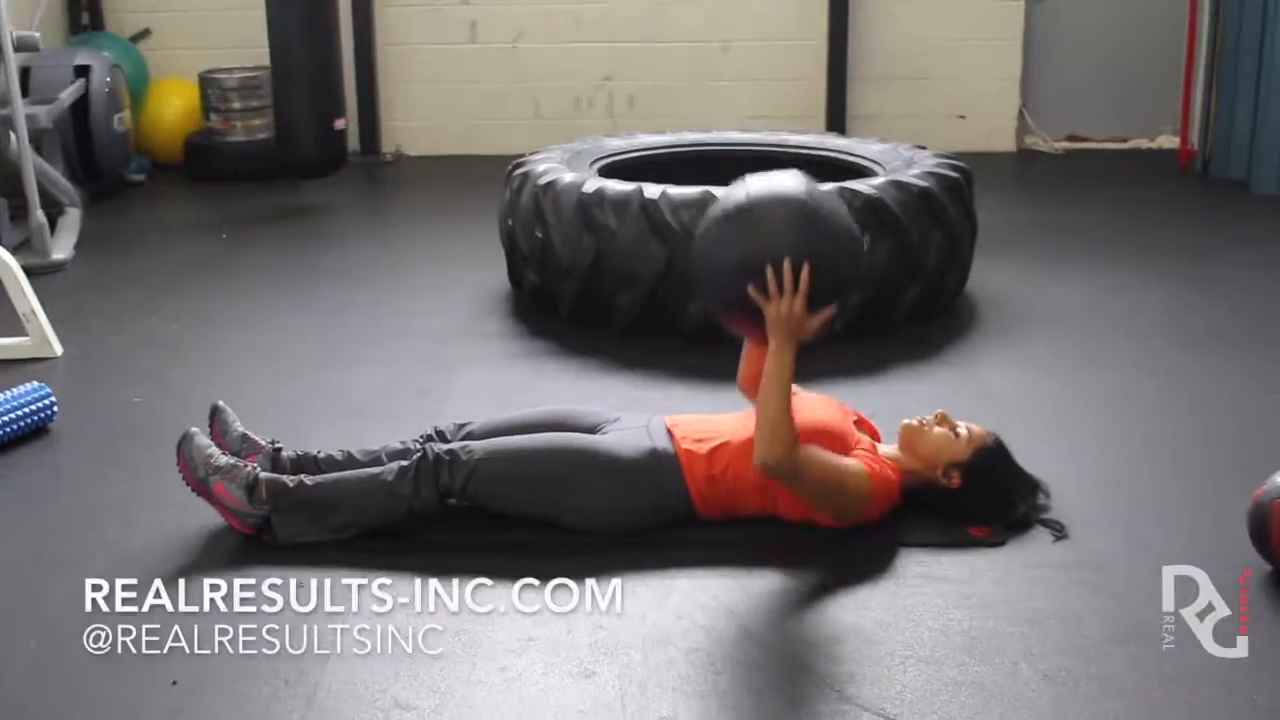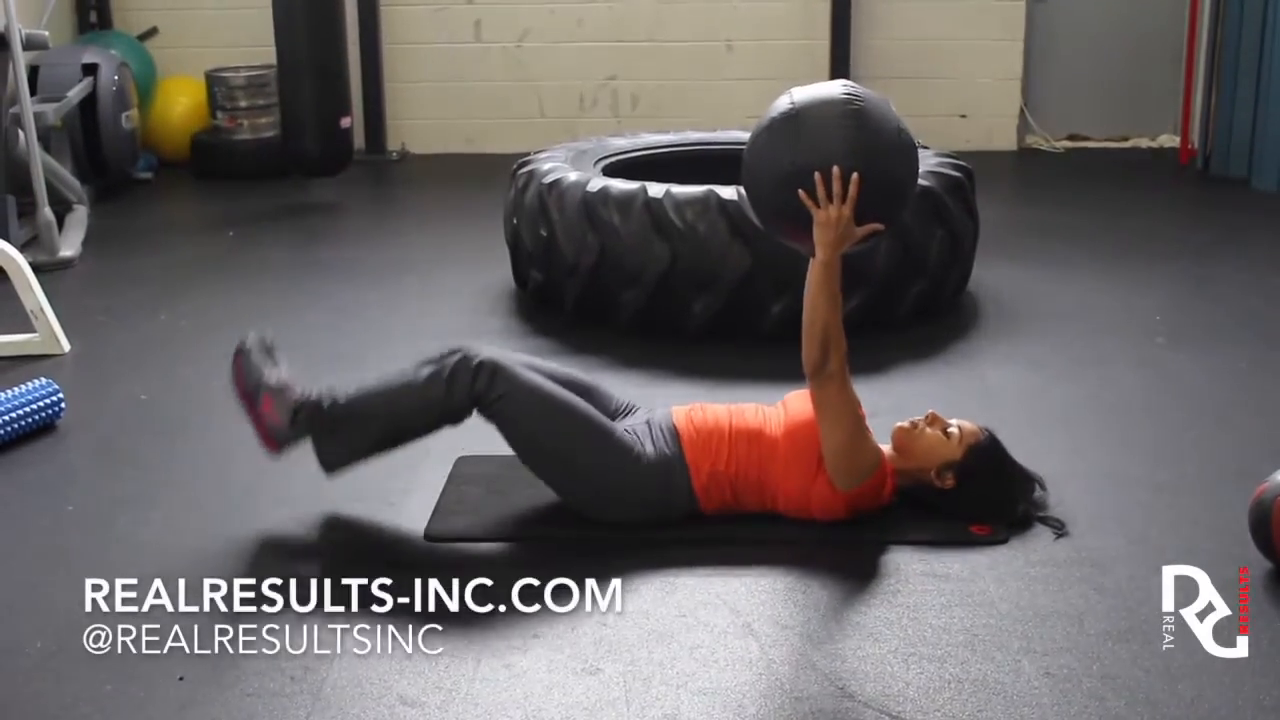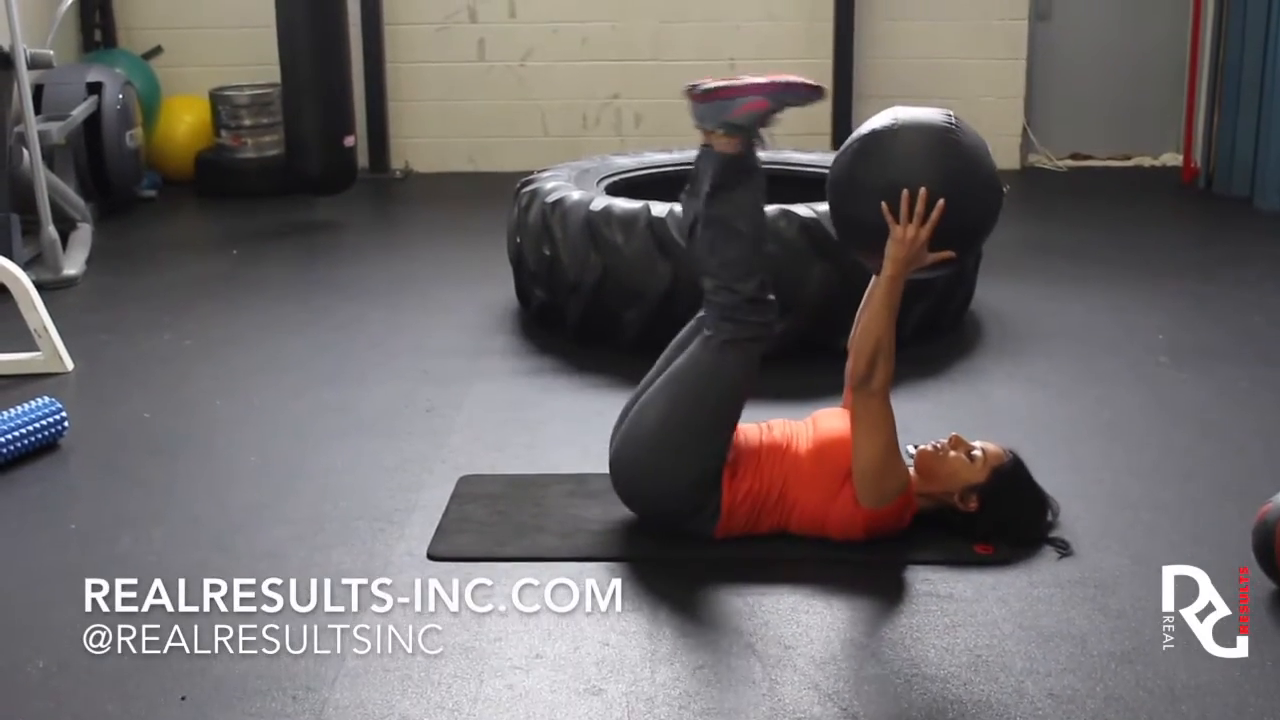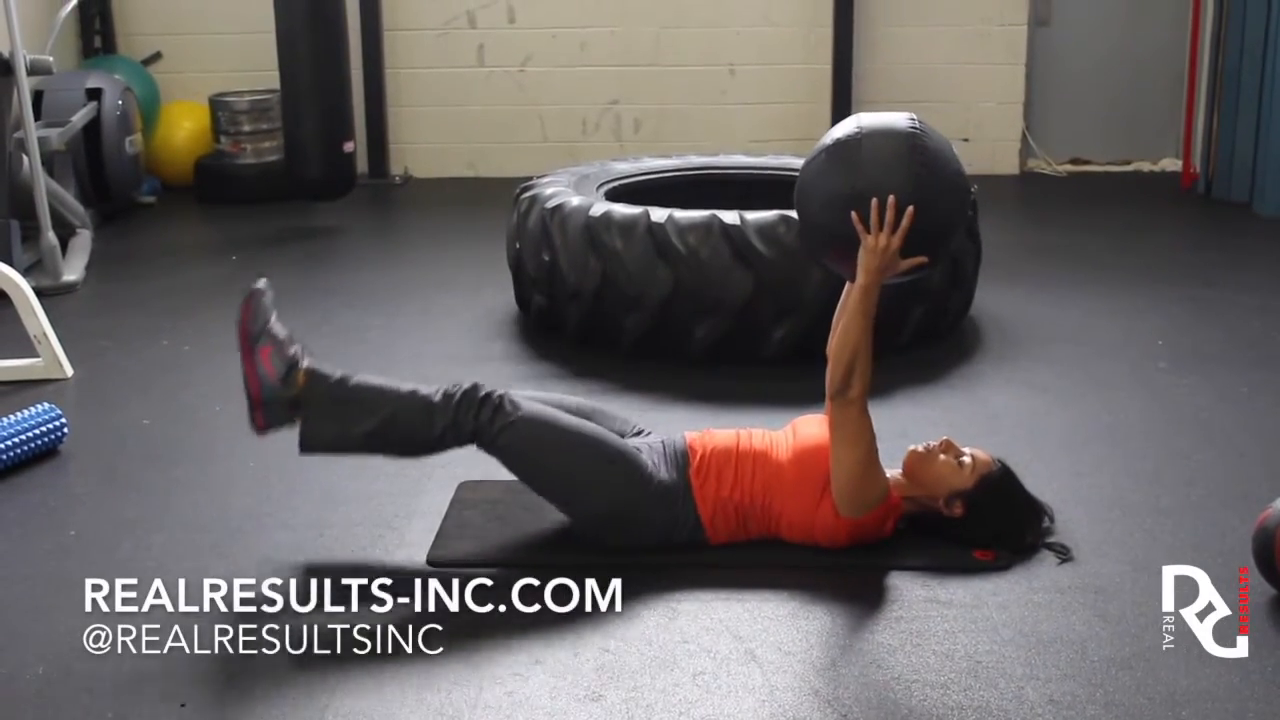
dt=1s
person 1, frame 1
left shoulder: (872, 489)
right shoulder: (864, 435)
left elbow: (771, 458)
right elbow: (754, 388)
left wrist: (785, 337)
right wrist: (771, 320)
left hip: (647, 484)
right hip: (654, 435)
left knee: (445, 475)
right knee: (453, 437)
left ankle: (267, 503)
right ankle: (277, 465)
person 1, frame 2
left shoulder: (864, 479)
right shoulder: (861, 450)
left elbow: (823, 369)
right elbow: (828, 371)
left wrist: (828, 254)
right wrist: (827, 245)
left hip: (642, 480)
right hip: (652, 432)
left knee: (478, 372)
right knee: (492, 370)
left ankle: (306, 416)
right ankle: (319, 417)
person 1, frame 3
left shoulder: (887, 502)
right shoulder: (885, 473)
left elbow: (868, 382)
right elbow: (864, 363)
left wrist: (894, 273)
right wrist: (888, 265)
left hip: (659, 472)
left knee: (739, 316)
right knee: (732, 308)
left ankle: (733, 139)
right ankle: (725, 137)
person 1, frame 4
left shoulder: (868, 510)
right shoulder: (880, 487)
left elbow: (842, 392)
right elbow: (843, 380)
left wrist: (868, 283)
right wrist: (864, 276)
left hip: (653, 505)
right hip: (663, 461)
left knee: (478, 408)
right knee: (491, 401)
left ankle: (294, 390)
right ankle: (301, 389)
